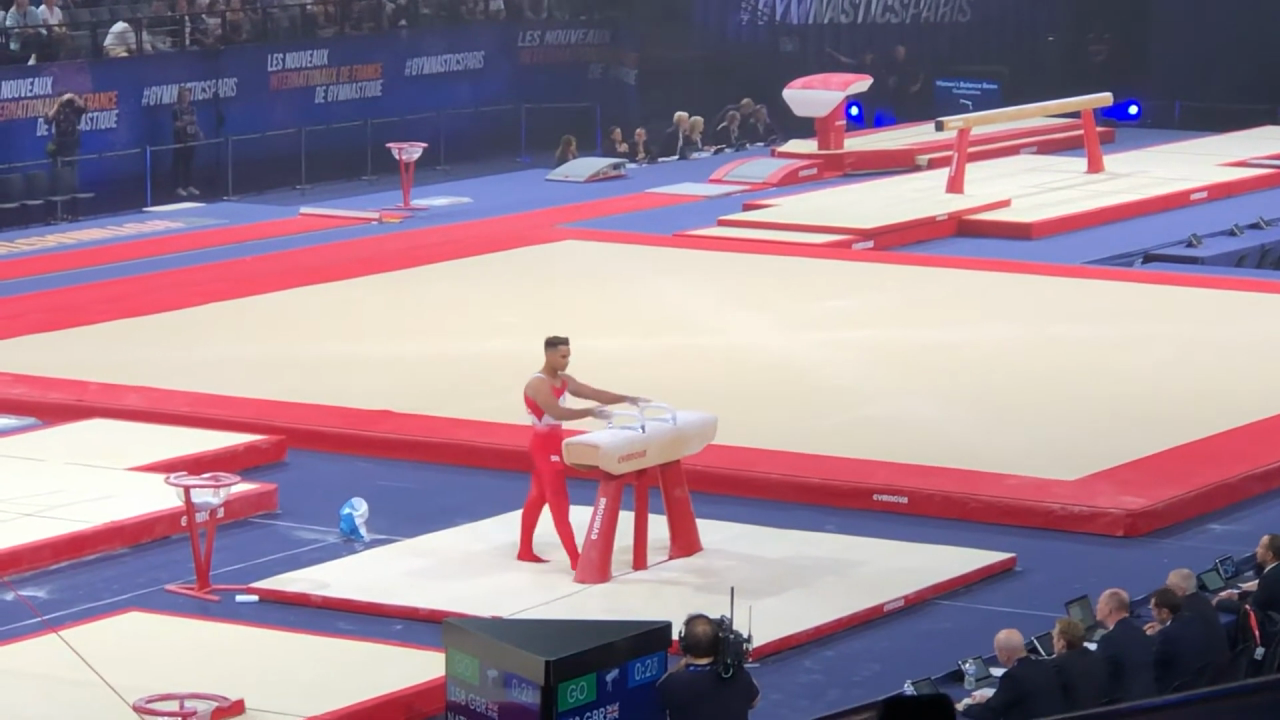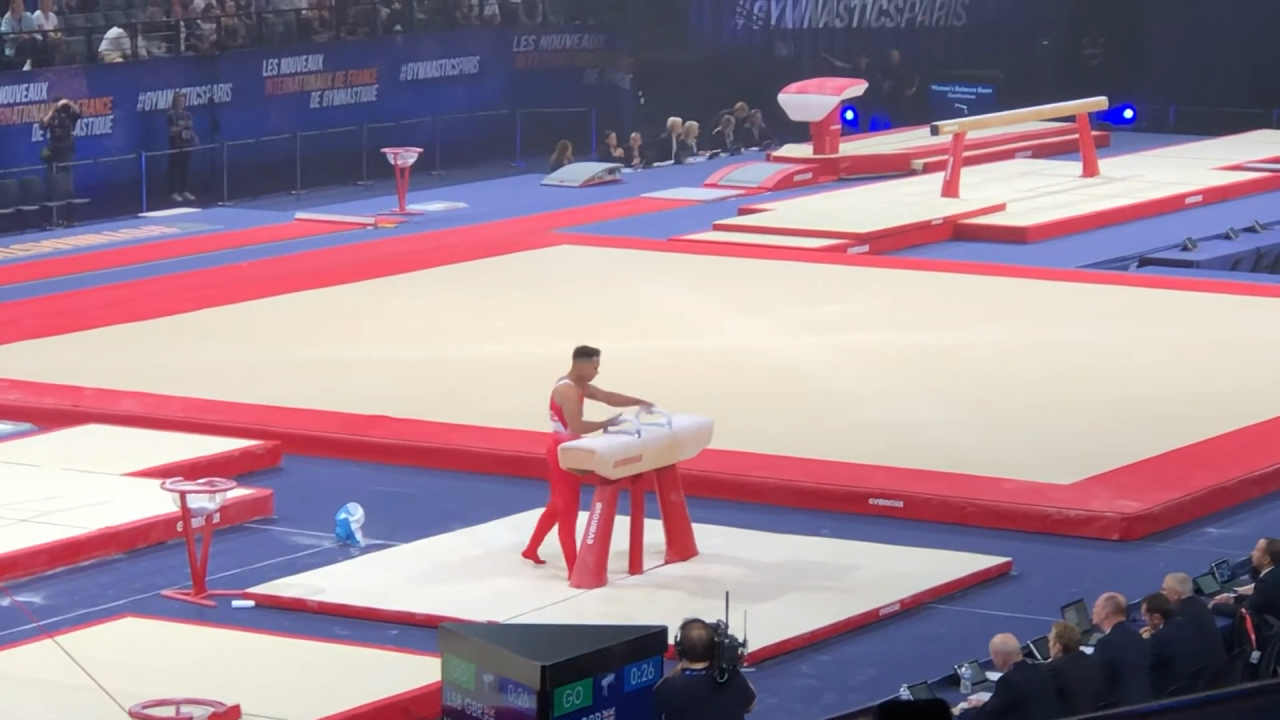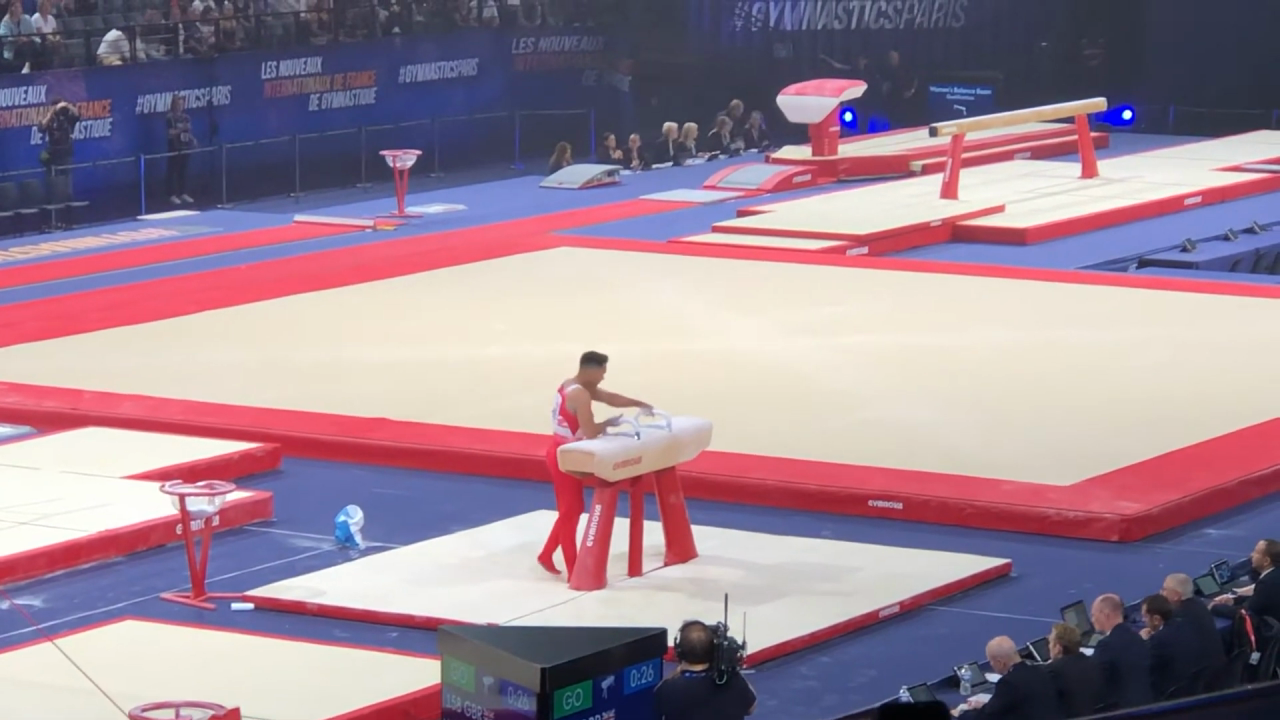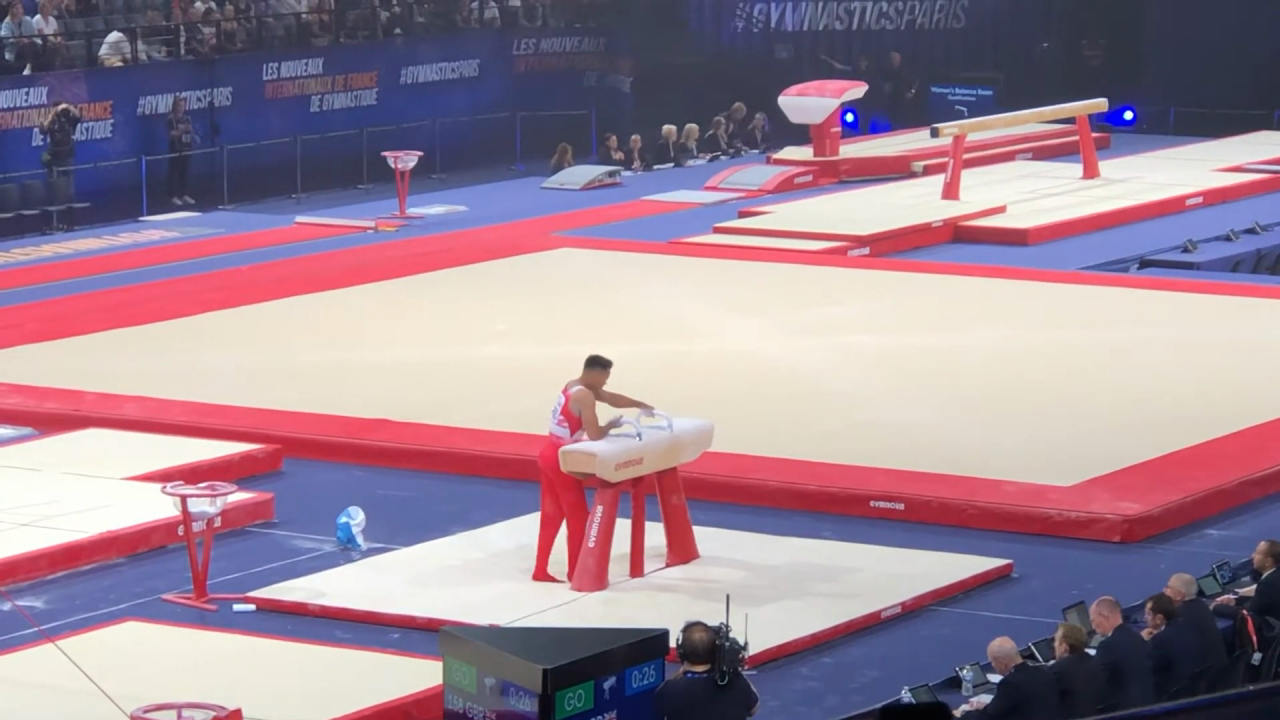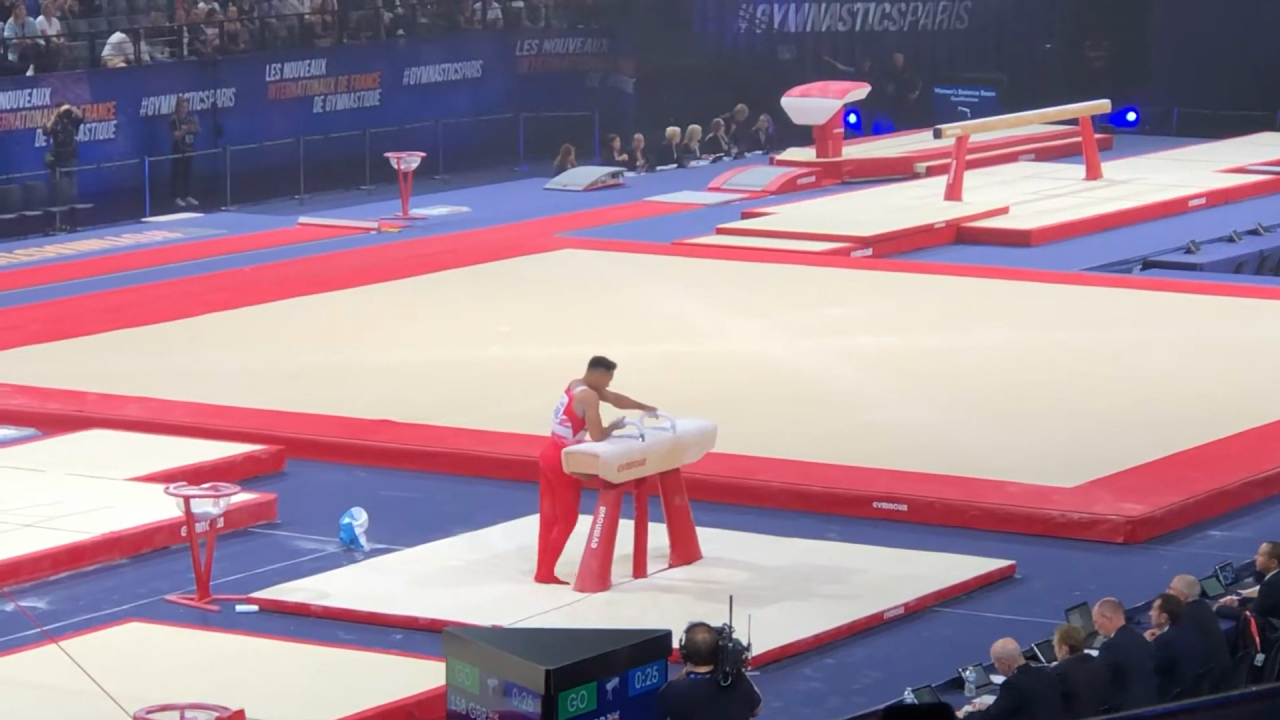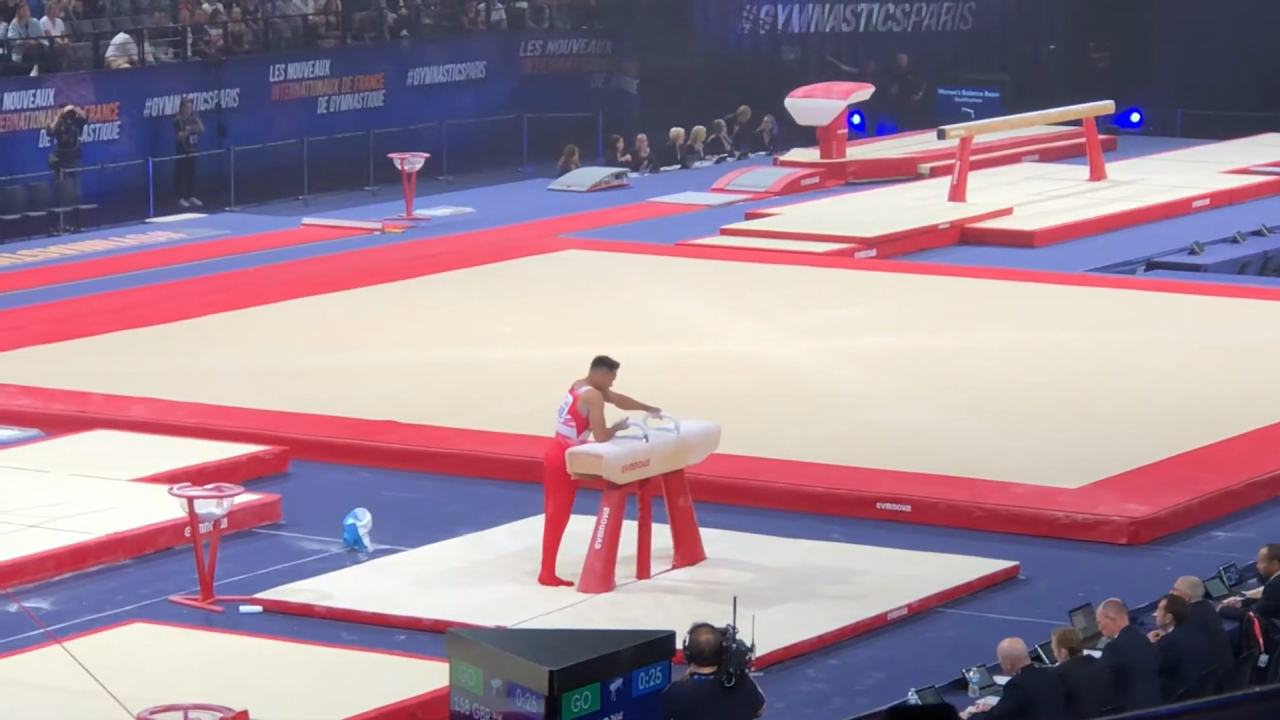
dt=0.3s
person 1, frame 1
left shoulder: (563, 380)
right shoulder: (537, 384)
left elbow: (594, 394)
right elbow: (558, 413)
left wrist: (627, 398)
right wrist: (592, 412)
left hip: (551, 445)
right hip: (545, 447)
left knee: (536, 498)
right knee: (559, 503)
left ankle: (525, 550)
right ankle: (576, 561)
person 1, frame 2
left shoulder: (579, 386)
right shoulder: (567, 390)
left elbow: (608, 397)
right elbow: (577, 427)
left wrist: (639, 402)
right wrist: (607, 423)
left knee: (557, 506)
right knee: (568, 511)
left ankle: (531, 549)
right ankle: (574, 569)
person 1, frame 3
left shoulder: (570, 385)
right shoulder: (580, 395)
left elbow: (608, 397)
right elbow: (590, 432)
left wrist: (639, 404)
right wrist: (608, 423)
left hip: (558, 453)
left knee: (569, 511)
right knee: (570, 513)
left ankle: (547, 555)
right ankle: (573, 571)
person 1, frame 4
left shoulder: (573, 386)
right shoulder: (585, 396)
left elbow: (612, 398)
right elbow: (594, 435)
left wrist: (641, 405)
right wrist: (611, 425)
left hip: (550, 455)
right hip: (561, 459)
left knee: (552, 515)
right knee: (578, 515)
left ankle: (540, 570)
right ankle: (575, 570)
person 1, frame 5
left shoulder: (575, 386)
right shoulder: (589, 397)
left elbow: (614, 398)
right elbow: (597, 436)
left wrist: (643, 407)
right wrist: (614, 426)
left hip: (549, 455)
right hip: (561, 461)
left knee: (549, 517)
right knee: (567, 519)
left ankle: (543, 571)
right ankle: (546, 571)
person 1, frame 6
left shoulder: (579, 386)
right shoulder: (594, 396)
left elbow: (617, 399)
right elbow: (601, 436)
left wrist: (648, 409)
right wrist: (618, 427)
left hip: (555, 454)
right hip: (564, 460)
left knee: (554, 516)
right knee: (558, 518)
left ankle: (547, 571)
right ankle: (548, 574)
